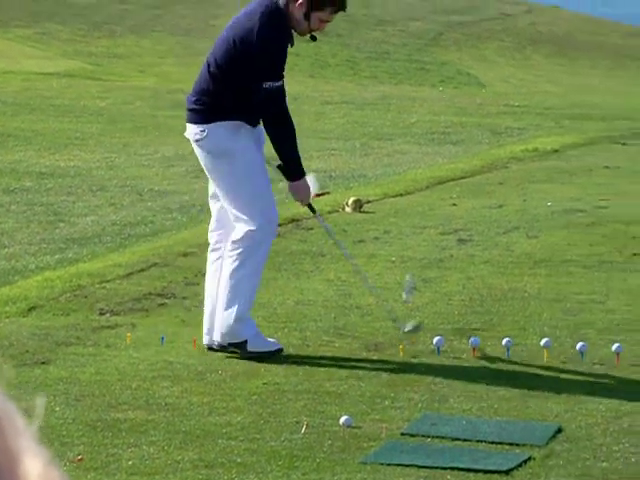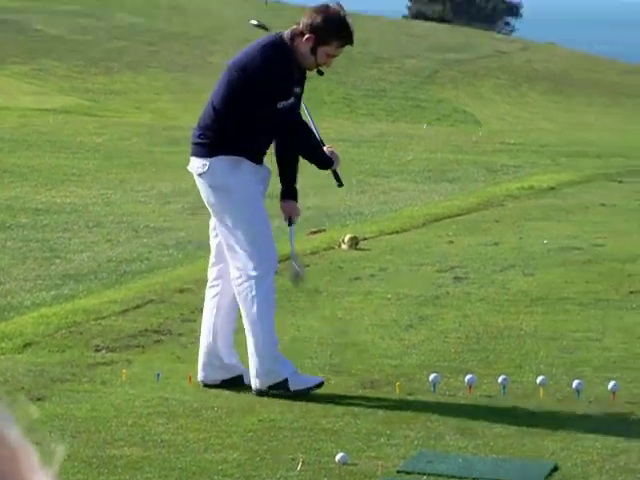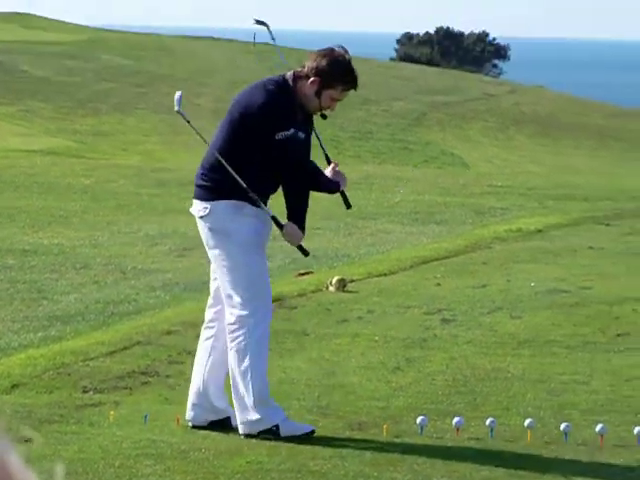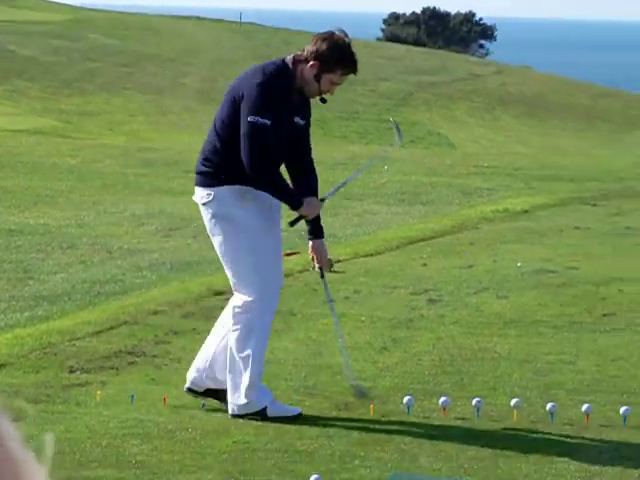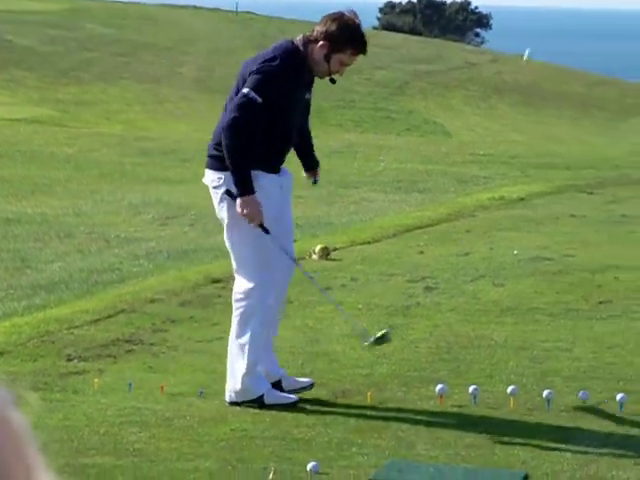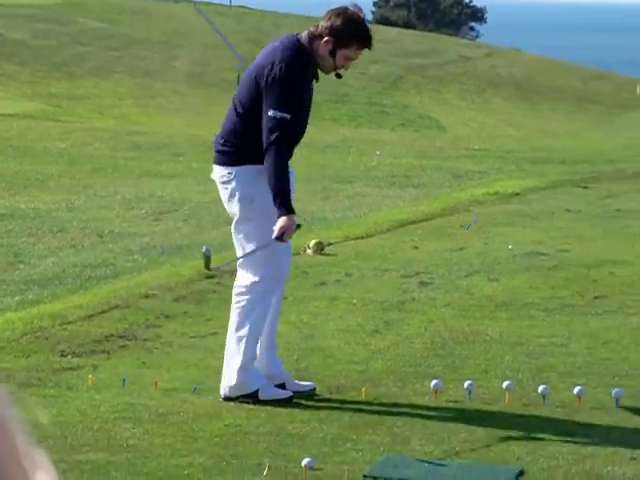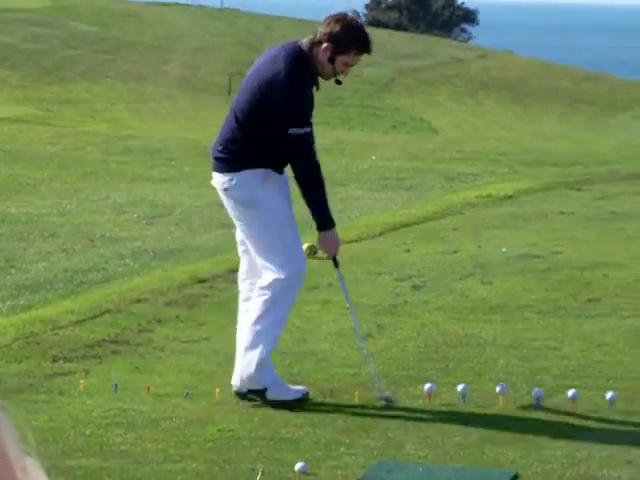
dt=0.2s
person 1, frame 1
right shoulder: (265, 32)
right elbow: (274, 110)
right wrist: (295, 175)
left hip: (229, 124)
right hip: (219, 127)
left knee: (229, 227)
right knee: (259, 221)
left ankle: (222, 326)
right ankle: (232, 327)
person 1, frame 2
left shoulder: (289, 64)
right shoulder: (269, 63)
left elbow: (284, 132)
right elbow: (292, 131)
left wrist: (289, 193)
right wrist: (326, 160)
left hip: (236, 163)
right hip: (223, 163)
left knee: (229, 265)
right knee: (256, 262)
left ankle: (216, 366)
right ankle: (268, 371)
person 1, frame 3
left shoulder: (300, 112)
right shoulder: (267, 101)
left elbow: (296, 173)
right elbow: (298, 168)
left wrist: (296, 223)
right wrist: (334, 183)
left hip: (246, 208)
right hip: (225, 207)
left knee: (226, 309)
right knee: (251, 308)
left ankle: (205, 408)
right ankle: (258, 416)
person 1, frame 4
left shoulder: (299, 99)
right shoulder: (264, 86)
left elbow: (301, 162)
right elbow: (255, 158)
left wrist: (316, 233)
right wrist: (298, 203)
left hip: (256, 194)
right hip: (228, 193)
left knee: (259, 289)
right knee: (257, 292)
left ankle: (208, 375)
right ankle: (247, 398)
person 1, frame 5
left shoulder: (303, 72)
right shoulder: (275, 67)
right elbow: (235, 127)
left wrist: (310, 164)
right wrist: (244, 192)
left hip: (270, 175)
right hip: (239, 179)
left knee: (279, 270)
right knee: (258, 278)
left ankle: (263, 369)
right ankle: (245, 385)
person 1, frame 6
left shoulder: (299, 55)
right shoulder: (288, 67)
right elbow: (275, 140)
right wrist: (285, 209)
left hip: (264, 168)
right hip: (246, 169)
left knee: (274, 270)
right knee: (260, 273)
left ankle: (265, 371)
right ankle: (240, 380)
person 1, frame 7
left shoulder: (291, 57)
right shoulder: (291, 78)
right elbow: (304, 157)
right wrist: (325, 225)
left hip: (253, 172)
right hip: (247, 176)
left knee: (261, 274)
right knee: (286, 269)
left ankle: (255, 373)
right ankle: (252, 374)
